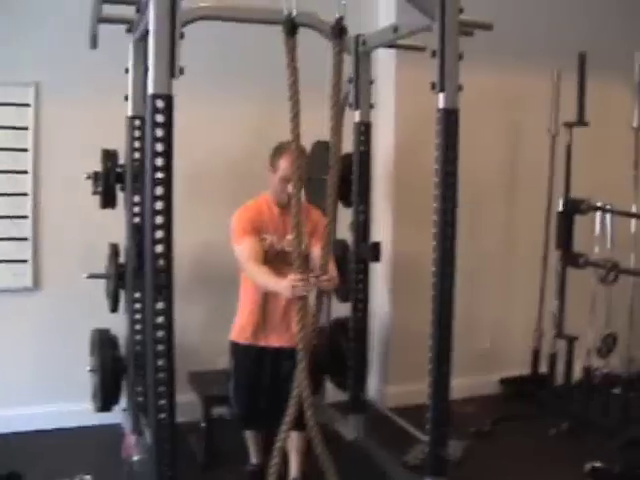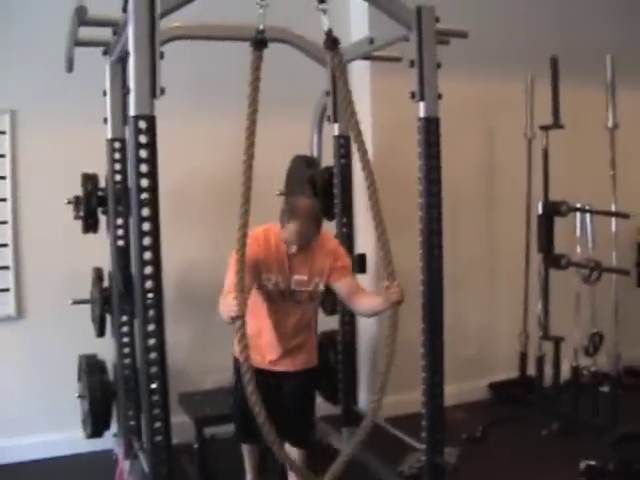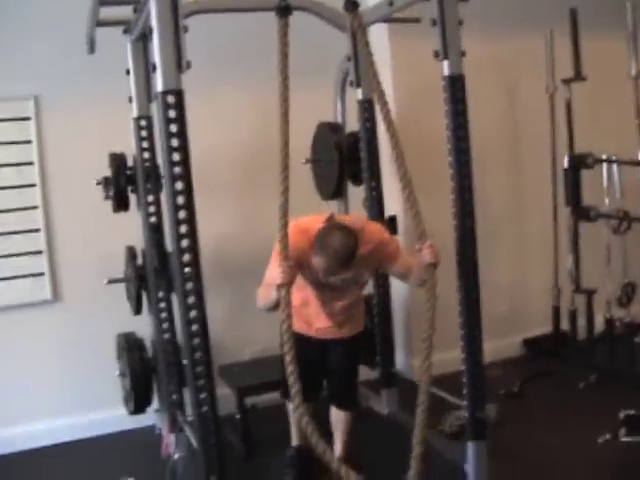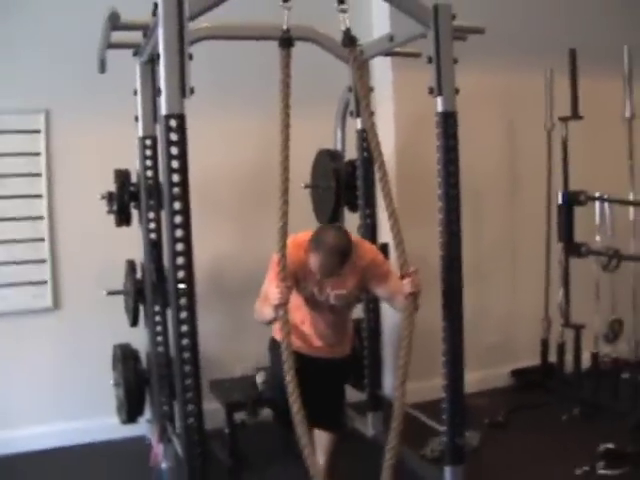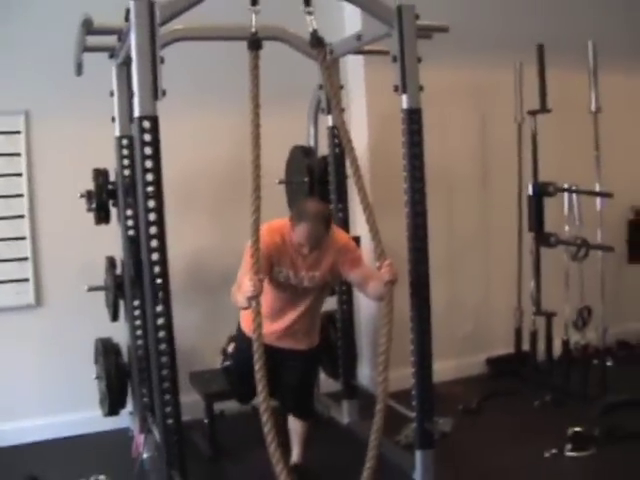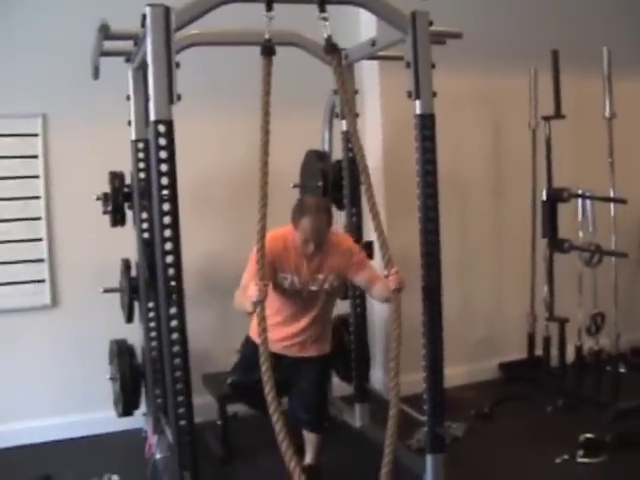
dt=0.4s
person 1, frame 1
left shoulder: (314, 219)
right shoulder: (248, 215)
left elbow: (323, 266)
right elbow: (251, 267)
left wrist: (329, 279)
right wrist: (282, 285)
left hip: (295, 335)
right hip: (251, 333)
left knee: (296, 409)
right knee: (249, 407)
person 1, frame 2
left shoulder: (329, 249)
right shoulder: (255, 243)
left elbow: (354, 297)
right elbow: (228, 296)
left wrist: (383, 301)
right wrist: (230, 308)
left hip: (300, 357)
right hip: (255, 353)
left knee: (297, 427)
right knee: (249, 423)
person 1, frame 3
left shoulder: (375, 239)
right shoulder: (297, 235)
left elbow: (410, 273)
right elbow: (263, 300)
left wrist: (424, 263)
right wrist: (276, 288)
left hip: (346, 326)
right hip: (302, 323)
left knee: (343, 393)
right knee: (298, 389)
left ankle: (339, 456)
right ankle: (296, 447)
person 1, frame 4
left shoulder: (367, 257)
right shoulder: (293, 251)
left elbow: (396, 298)
right elbow: (260, 312)
left wrist: (408, 293)
right wrist: (273, 308)
left hip: (334, 347)
right hip: (292, 339)
left knee: (328, 414)
right knee: (283, 400)
left ankle: (321, 472)
right ankle: (264, 382)
person 1, frame 5
left shoulder: (340, 244)
right shoulder: (269, 236)
left elbow: (367, 285)
right elbow: (238, 291)
left wrist: (383, 281)
right wrist: (245, 296)
left hip: (301, 339)
right hip: (257, 332)
left knee: (299, 403)
right knee: (240, 388)
right ankle: (234, 350)
person 1, frame 6
left shoulder: (344, 248)
right shoulder: (272, 244)
left elbow: (373, 285)
right elbow: (240, 297)
left wrist: (389, 287)
right wrist: (249, 301)
left hip: (312, 347)
right hip: (266, 340)
left knee: (311, 413)
right knee: (242, 390)
